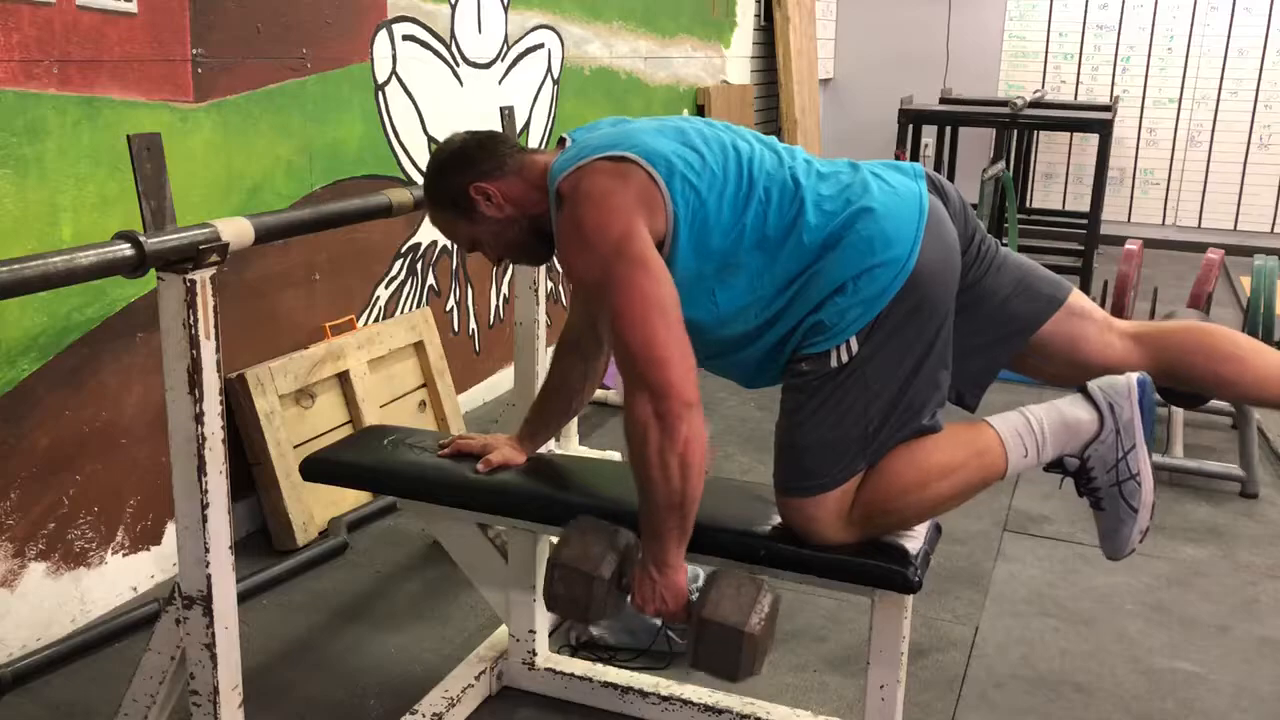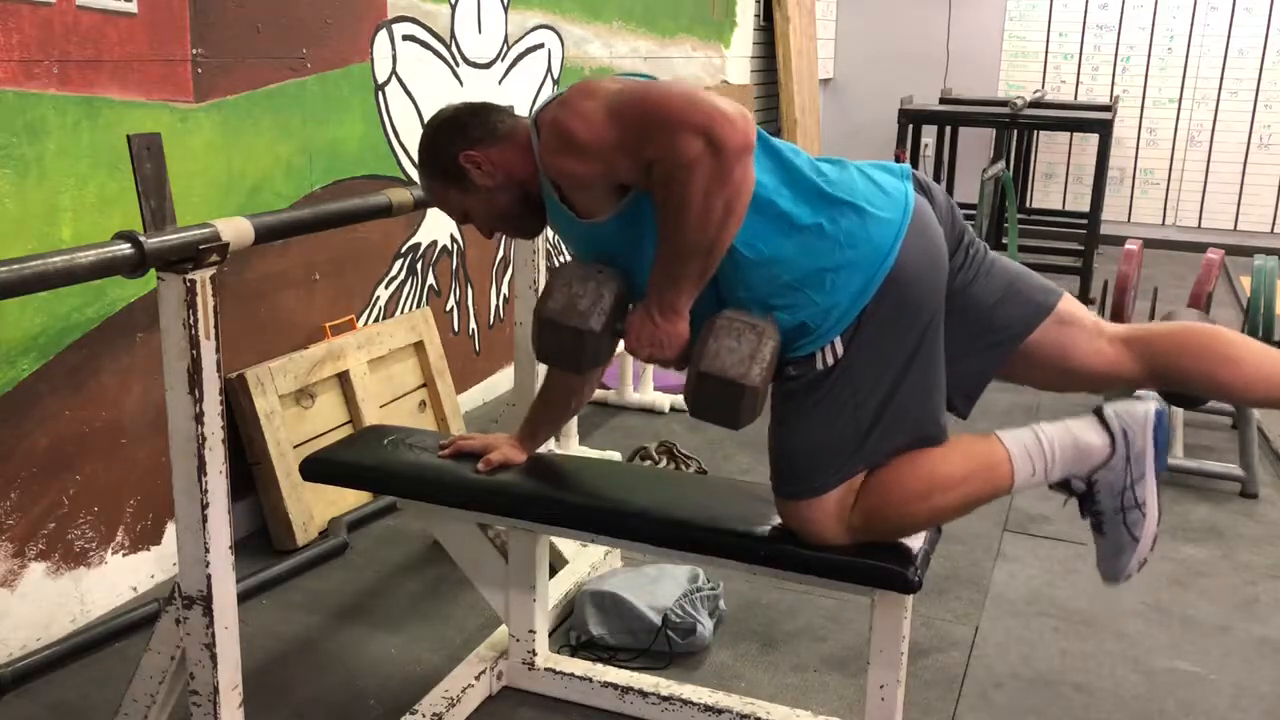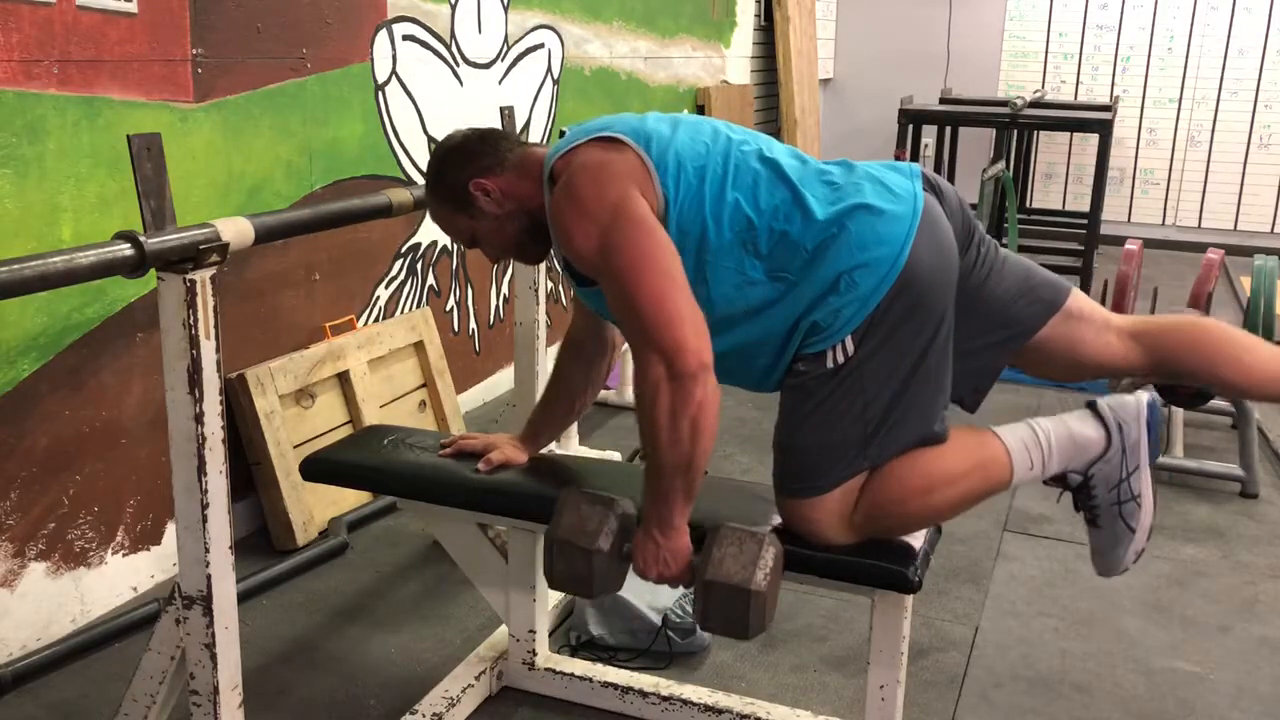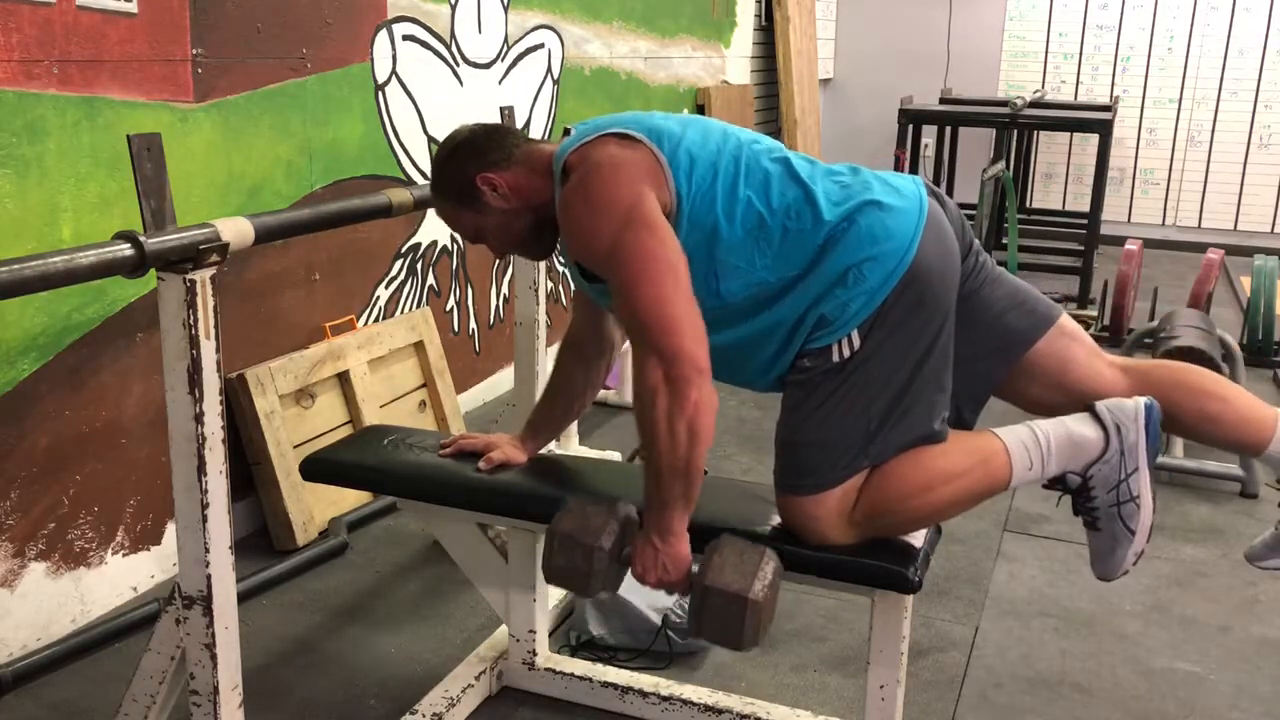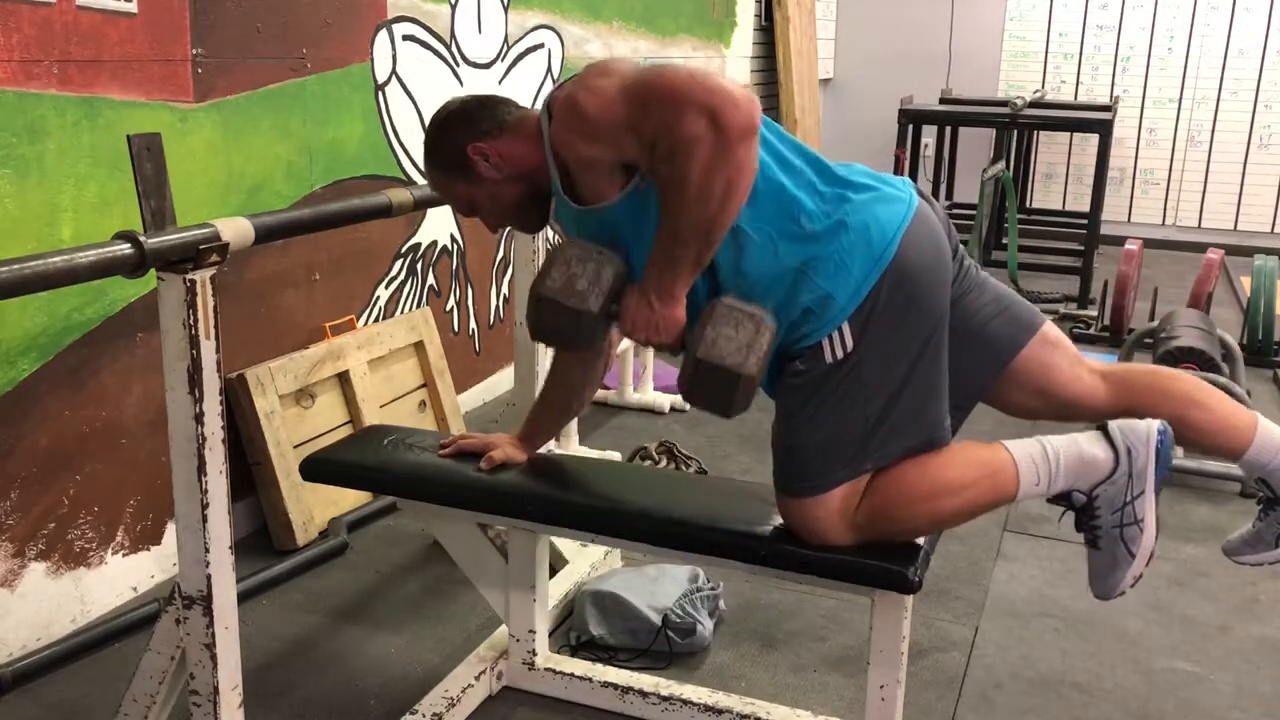
dt=1s
person 1, frame 1
left shoulder: (593, 215)
right shoulder: (588, 168)
left elbow: (666, 399)
right elbow: (591, 333)
left wrist: (663, 558)
right wrist: (524, 441)
left hip: (871, 276)
right hip: (911, 214)
left knee: (824, 516)
right knee: (1122, 347)
left ankle: (1072, 427)
person 1, frame 2
left shoulder: (570, 133)
right shoulder: (581, 190)
left elbow: (720, 133)
left wrist: (671, 300)
right wrist: (524, 438)
left hip: (854, 278)
right hip: (897, 223)
left knee: (823, 518)
right knee: (1116, 350)
left ankle: (1085, 449)
person 1, frame 3
left shoulder: (584, 202)
right shoulder: (596, 169)
left elbow: (682, 362)
right elbow: (594, 335)
left wrist: (664, 524)
right wrist: (527, 440)
left hip: (869, 274)
right hip: (907, 215)
left knee: (823, 516)
right knee: (1125, 342)
left ankle: (1078, 441)
person 1, frame 4
left shoulder: (597, 195)
right shoulder: (597, 174)
left elbow: (677, 367)
right elbow: (593, 337)
left wrist: (665, 530)
right wrist: (527, 439)
left hip: (871, 276)
right hip: (909, 229)
left knee: (821, 515)
right knee: (1103, 377)
left ankle: (1076, 447)
person 1, frame 5
left shoulder: (583, 117)
right shoulder: (581, 195)
left elbow: (724, 117)
right elbow: (592, 333)
left wrist: (666, 284)
right wrist: (525, 440)
left hip: (854, 278)
right hip: (894, 244)
left knee: (824, 516)
right knee: (1088, 387)
left ankle: (1089, 465)
